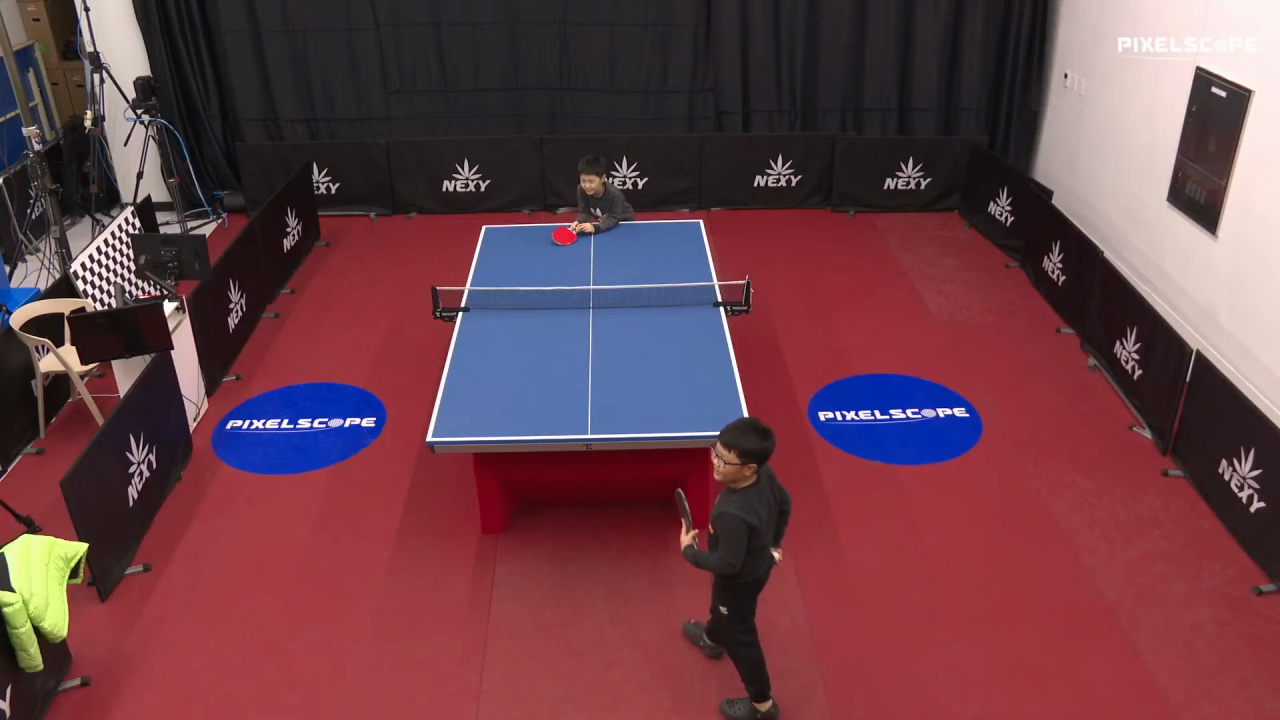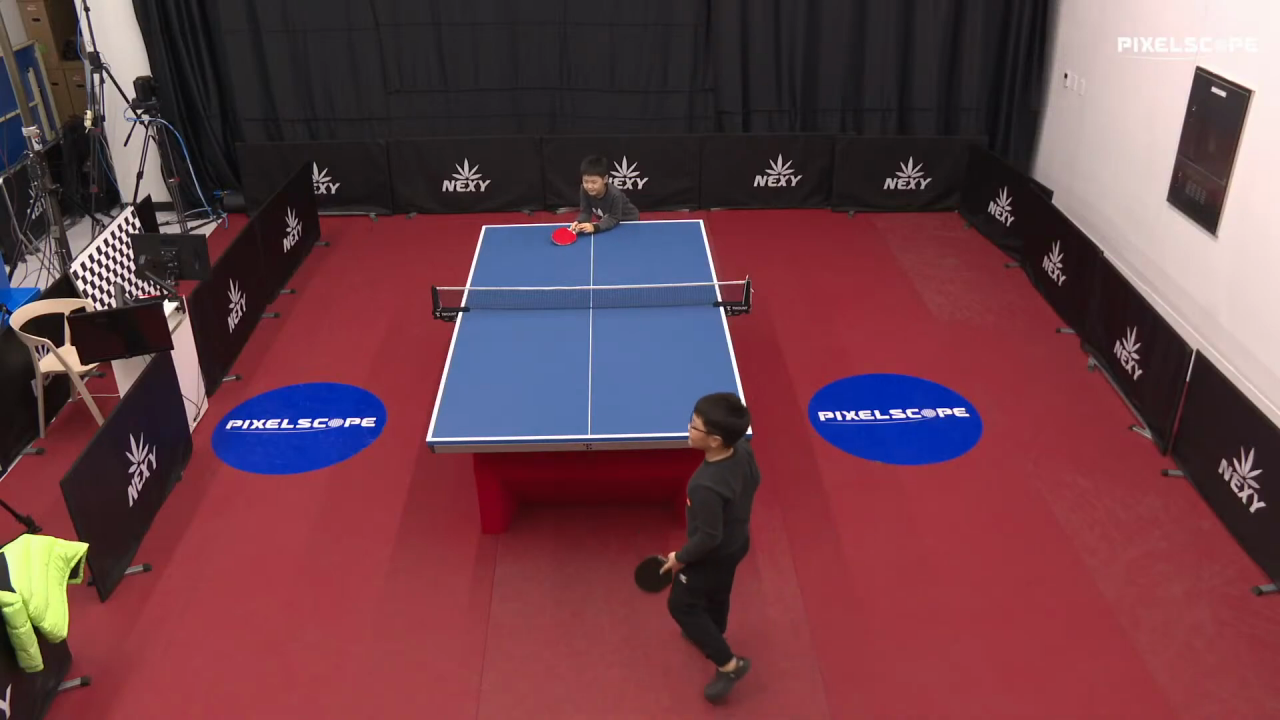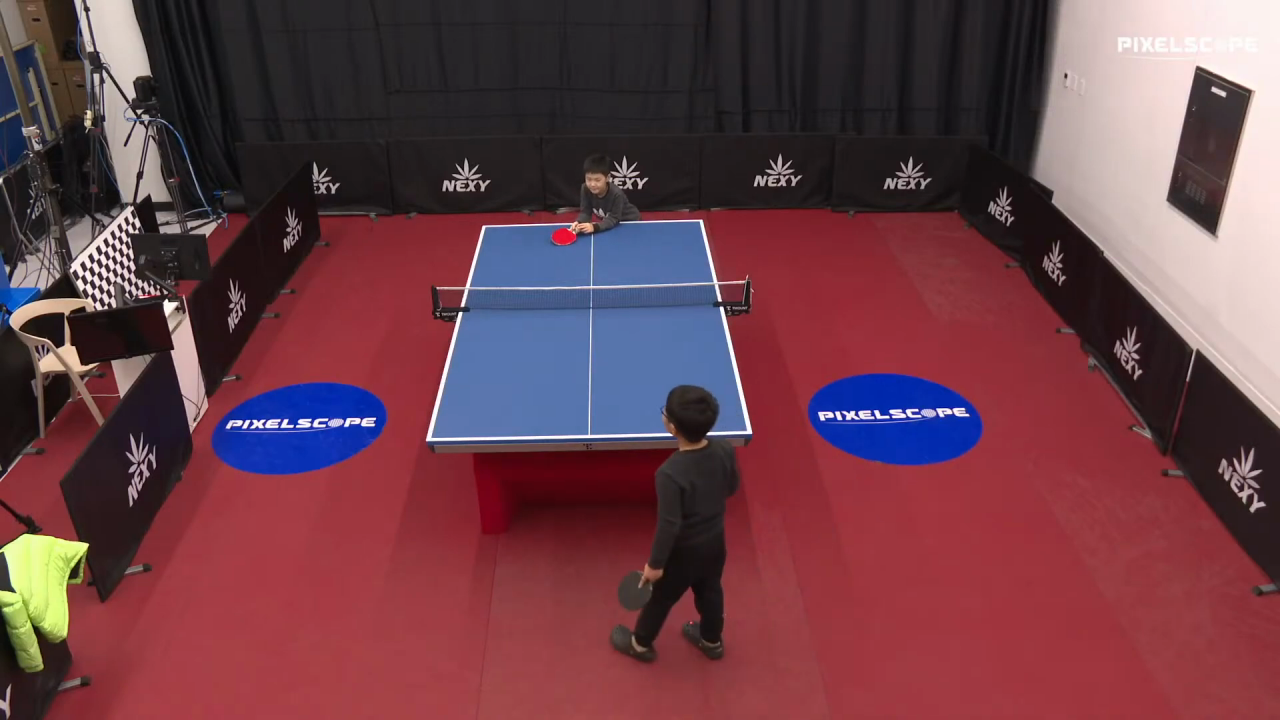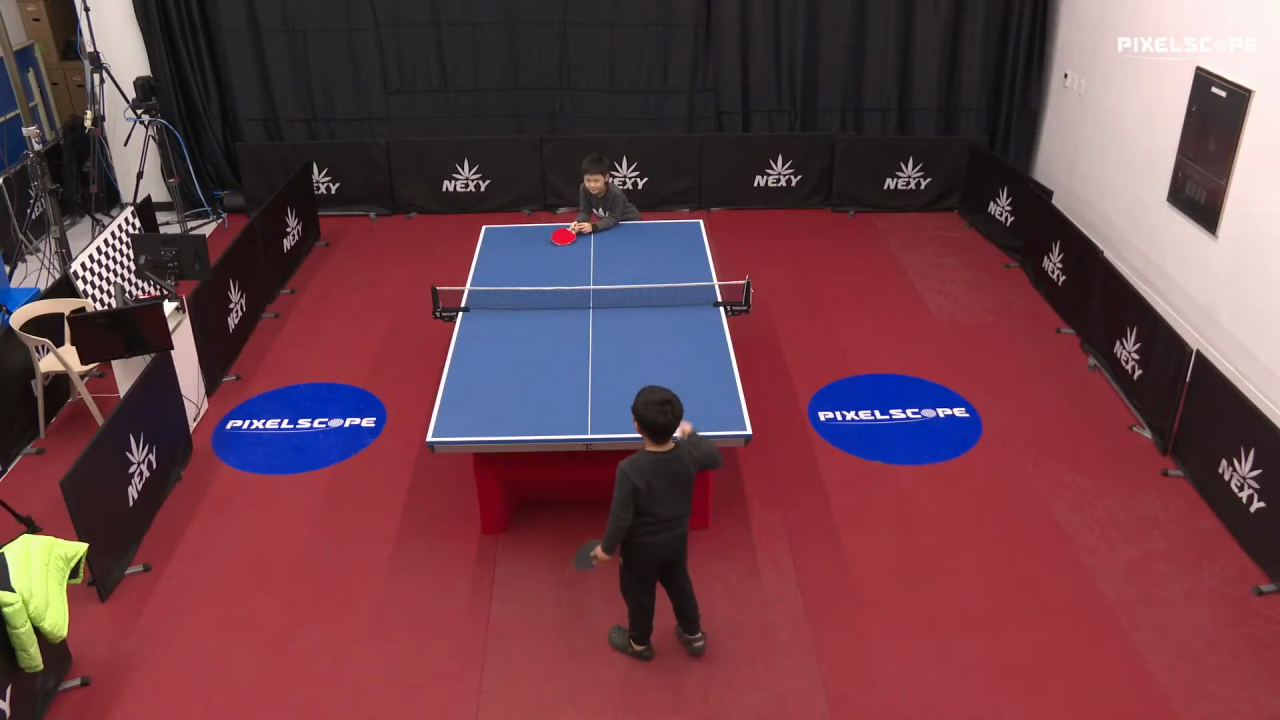
dt=0.3s
person 1, frame 1
left shoulder: (732, 514)
right shoulder: (766, 476)
left elbow: (727, 564)
right elbow: (784, 506)
left wrist: (690, 550)
right wrist: (773, 543)
left hip: (739, 580)
right hip: (758, 566)
left knee: (742, 637)
right knee: (723, 610)
right ankle: (711, 639)
person 1, frame 2
left shoulder: (707, 485)
right shoulder: (743, 451)
left elbow: (708, 538)
right elbow: (753, 483)
left wrist: (680, 558)
left hip: (711, 555)
right hip: (737, 544)
left knee: (682, 605)
right knee: (717, 595)
left ankle: (728, 664)
right ankle: (711, 638)
person 1, frame 3
left shoulder: (671, 473)
right shoulder: (724, 450)
left elbow: (669, 524)
right elbow: (732, 486)
left wrist: (655, 563)
left hip: (684, 549)
right hip: (714, 540)
left knee: (661, 596)
right knee: (710, 590)
left ankle: (641, 644)
right ankle: (711, 640)
person 1, frame 4
left shoulder: (630, 470)
right shoulder: (691, 453)
left elbow: (621, 518)
right elbow: (715, 458)
left wrist: (606, 548)
right wrist: (691, 435)
left hip: (641, 546)
right hip: (677, 538)
left knee: (638, 594)
right knee: (679, 583)
left ankle: (639, 643)
right ankle: (694, 635)
